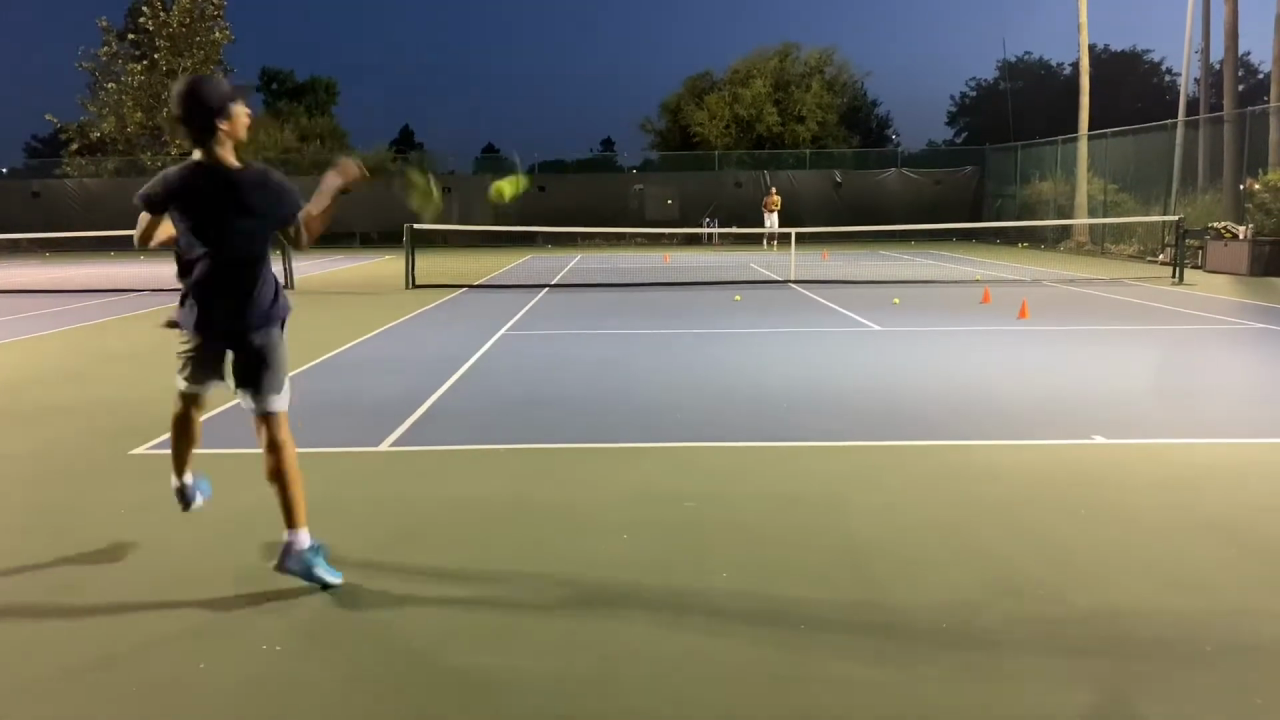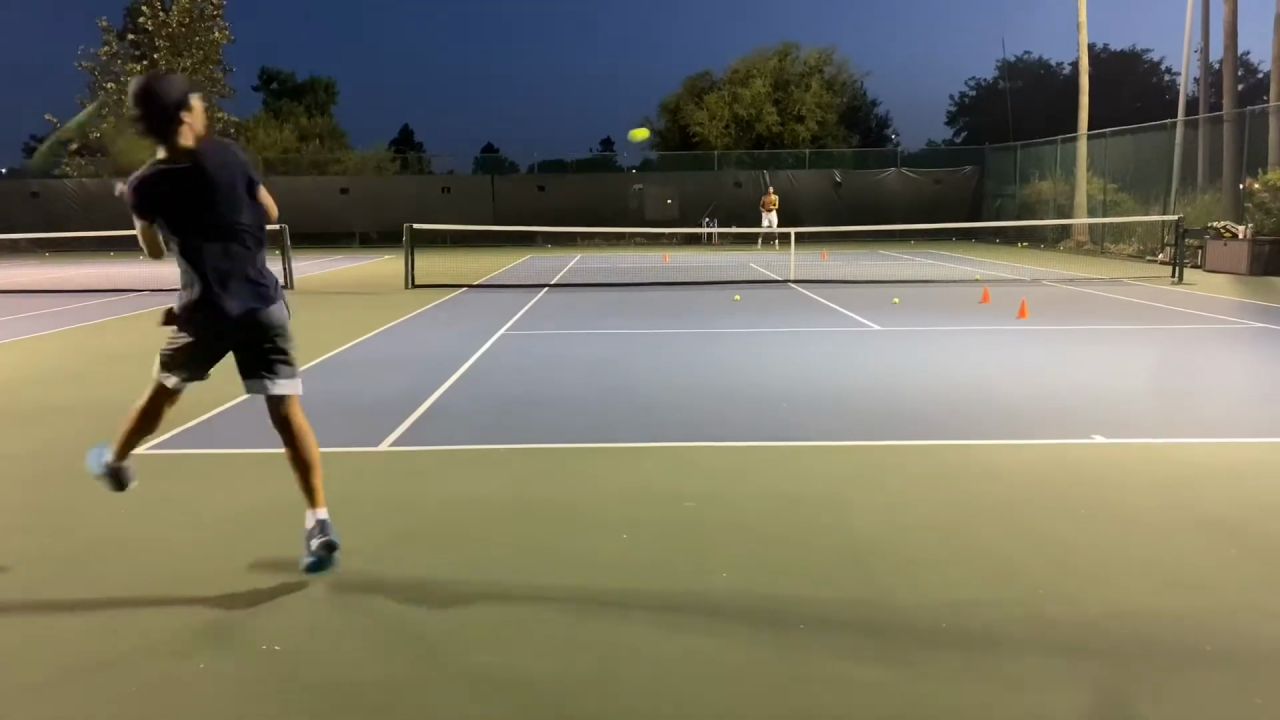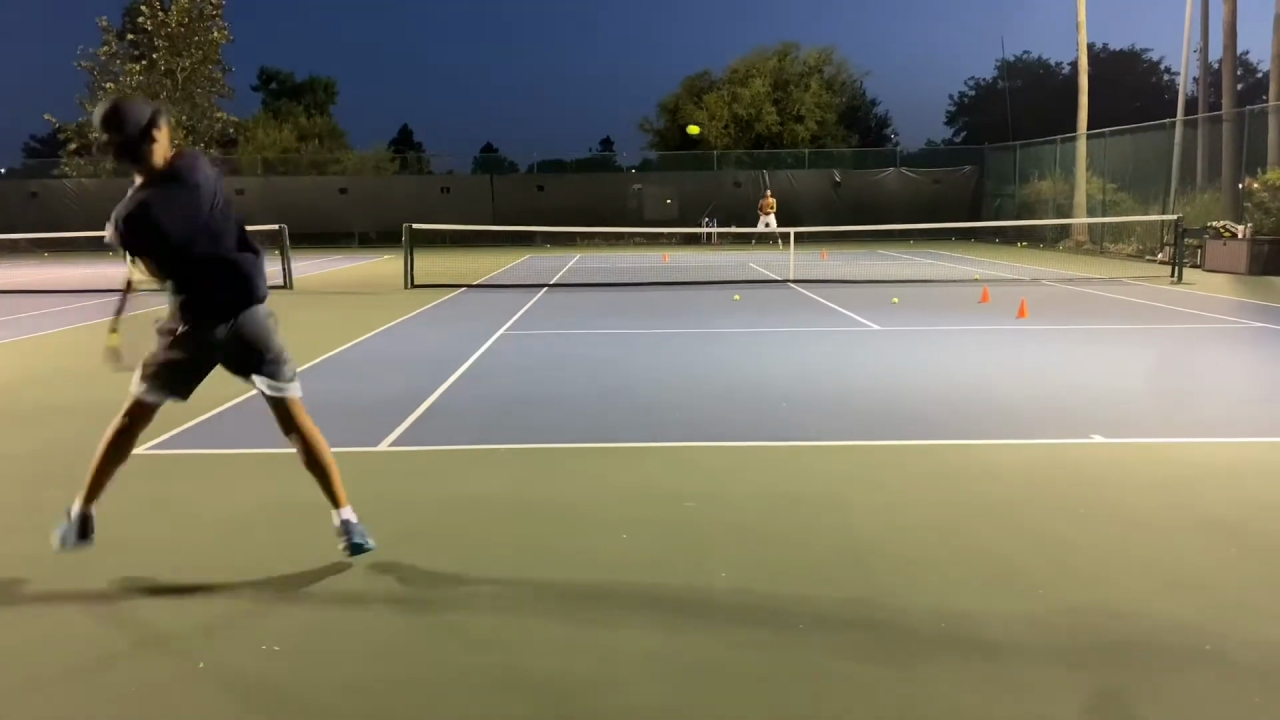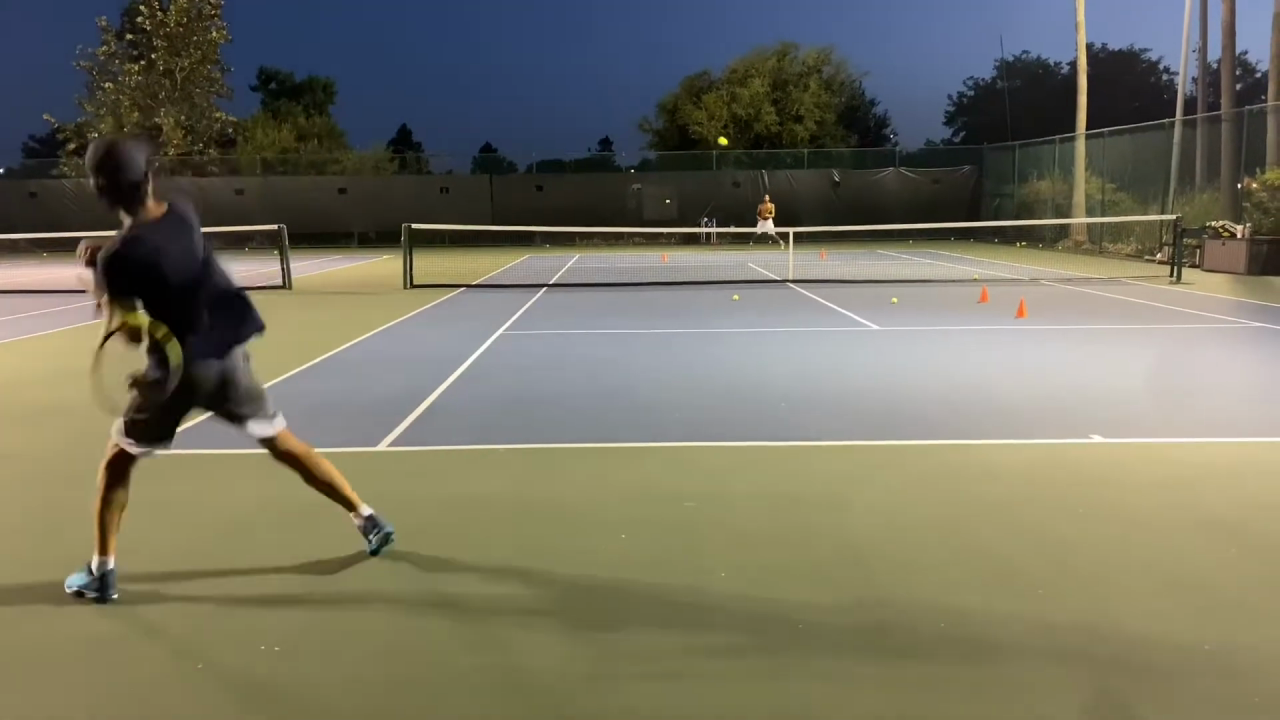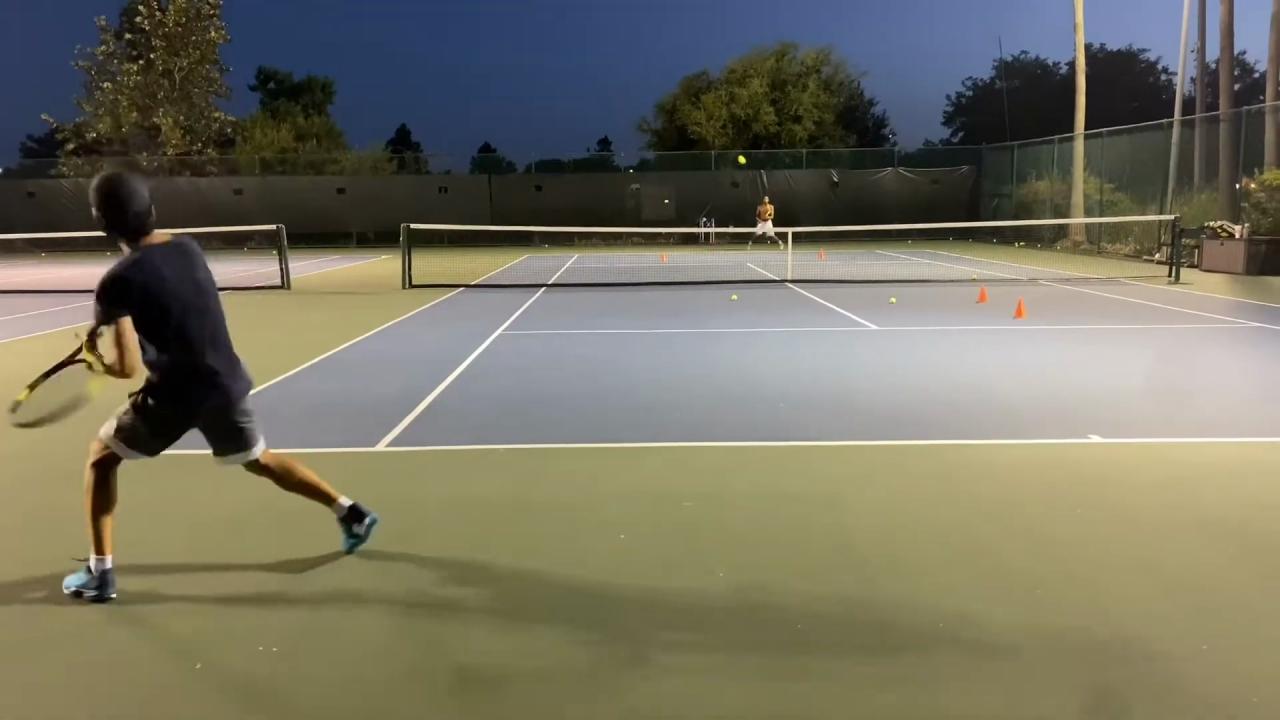
dt=0.1s
person 1, frame 1
left shoulder: (173, 183)
right shoulder: (261, 183)
left elbow: (145, 240)
right elbow: (303, 237)
right wrist: (331, 185)
left hip: (200, 315)
right hip: (255, 318)
left knee: (189, 397)
right knee: (274, 426)
left ankle: (184, 483)
right ankle: (298, 546)
person 1, frame 2
left shoulder: (144, 187)
right shoulder: (226, 154)
left elbow: (155, 251)
right elbow: (269, 213)
left hip: (204, 309)
right hip: (259, 301)
left knee: (163, 390)
right knee: (287, 411)
left ankle: (116, 463)
right ankle: (318, 524)
person 1, frame 3
left shoulder: (130, 218)
right shoulder: (196, 168)
left elbow: (156, 273)
left hip: (194, 323)
right hip: (246, 312)
left knee: (136, 412)
right knee: (293, 416)
left ankle: (82, 517)
right ankle: (348, 523)
person 1, frame 4
left shoulder: (117, 259)
right shoulder: (182, 213)
left elbow: (139, 334)
left hip: (178, 370)
right hip: (228, 355)
left knee: (119, 455)
right knee: (281, 442)
left ankle: (101, 570)
right ankle: (367, 517)
person 1, frame 5
left shoulder: (116, 283)
right shoulder: (187, 249)
left elbow: (128, 366)
left hip: (173, 393)
right hip: (226, 384)
left knee: (102, 454)
right knee: (260, 459)
left ankle: (100, 571)
right ankle: (349, 511)
